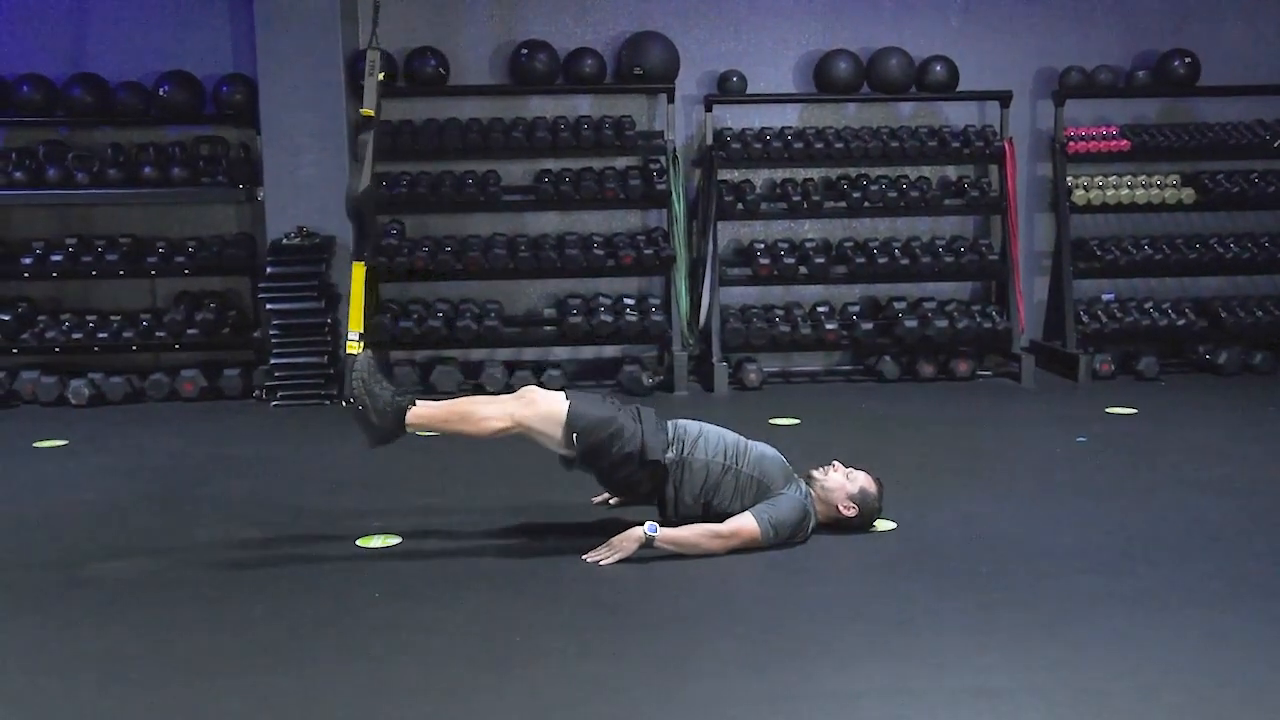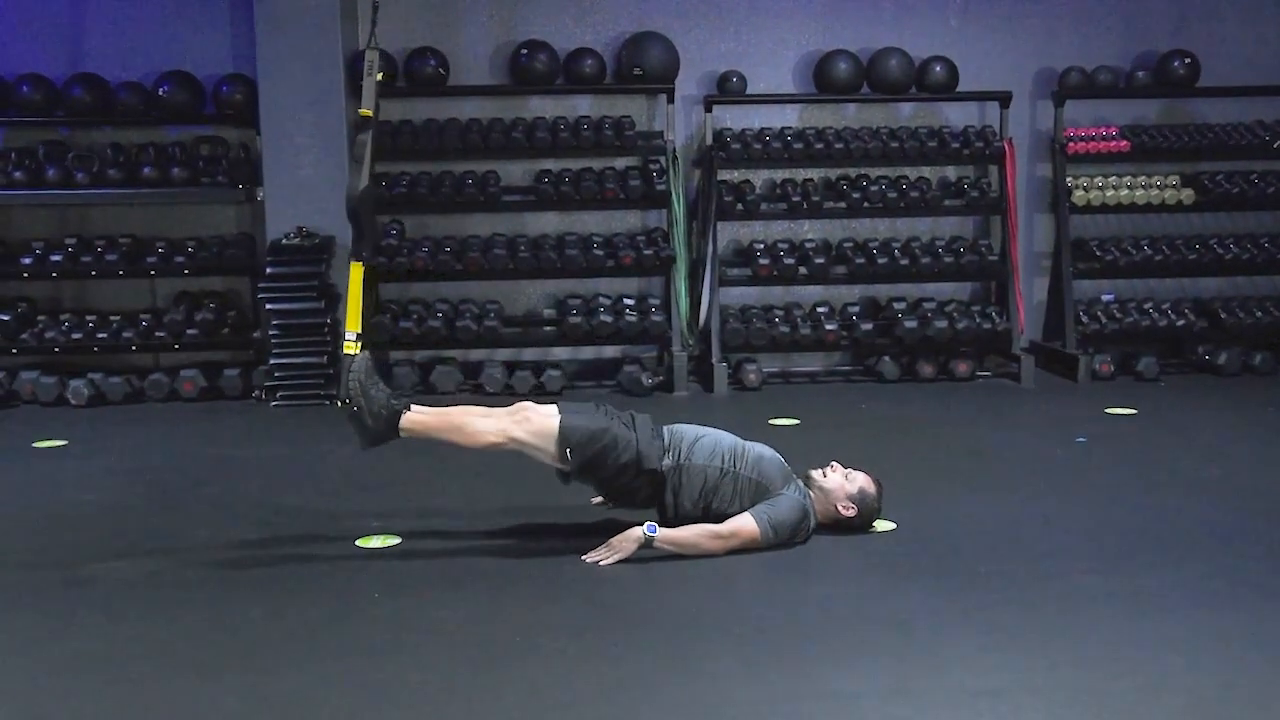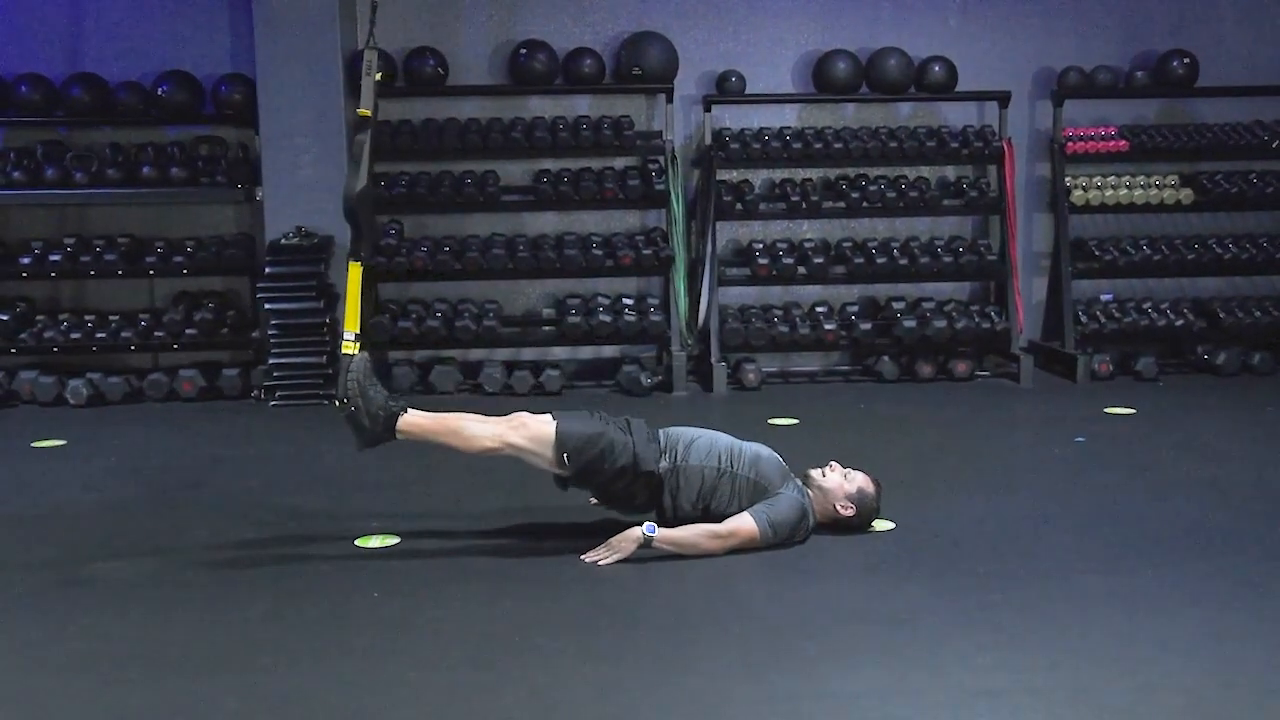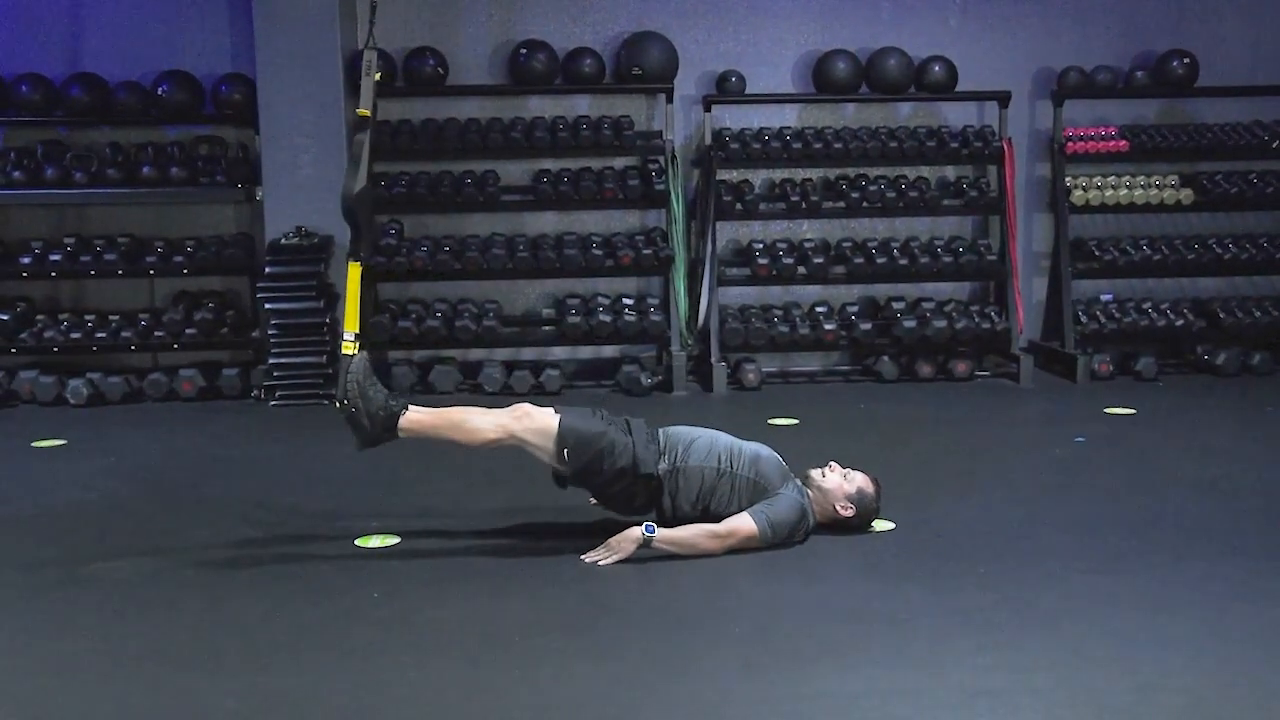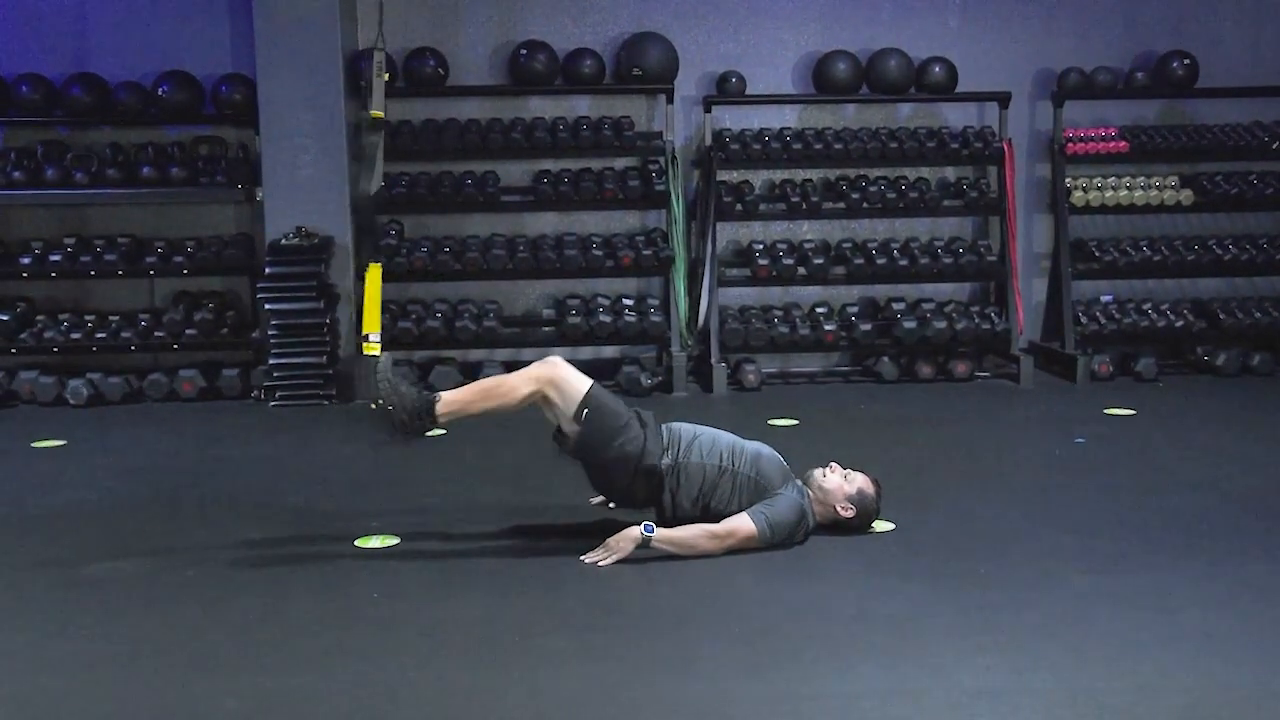
dt=0.2s
person 1, frame 1
left shoulder: (795, 513)
right shoulder: (788, 482)
left elbow: (724, 536)
left wrist: (647, 533)
left hip: (654, 464)
right hip: (658, 441)
left knee: (525, 410)
right knee: (529, 400)
left ankle: (397, 416)
right ankle: (402, 409)
person 1, frame 2
left shoulder: (795, 513)
right shoulder: (785, 482)
left elbow: (723, 537)
left wrist: (646, 534)
left hip: (651, 471)
right hip: (654, 447)
left knee: (516, 427)
right knee: (521, 414)
left ankle: (392, 420)
right ankle: (397, 414)
person 1, frame 3
left shoulder: (794, 513)
right shoulder: (786, 482)
left elbow: (723, 536)
left wrist: (646, 533)
left hip: (647, 474)
right hip: (651, 450)
left knee: (512, 433)
right knee: (518, 423)
left ankle: (389, 422)
right ankle: (394, 416)
person 1, frame 4
left shoulder: (793, 513)
right shoulder: (785, 483)
left elbow: (722, 536)
left wrist: (645, 534)
left hip: (646, 476)
right hip: (651, 452)
left knee: (517, 423)
right knee: (521, 417)
left ankle: (392, 420)
right ankle: (395, 413)
person 1, frame 5
left shoulder: (793, 513)
right shoulder: (788, 486)
left elbow: (721, 536)
left wrist: (644, 534)
left hip: (650, 466)
right hip: (657, 449)
left knee: (549, 372)
right knee: (550, 375)
left ankle: (424, 411)
right ankle: (429, 406)
